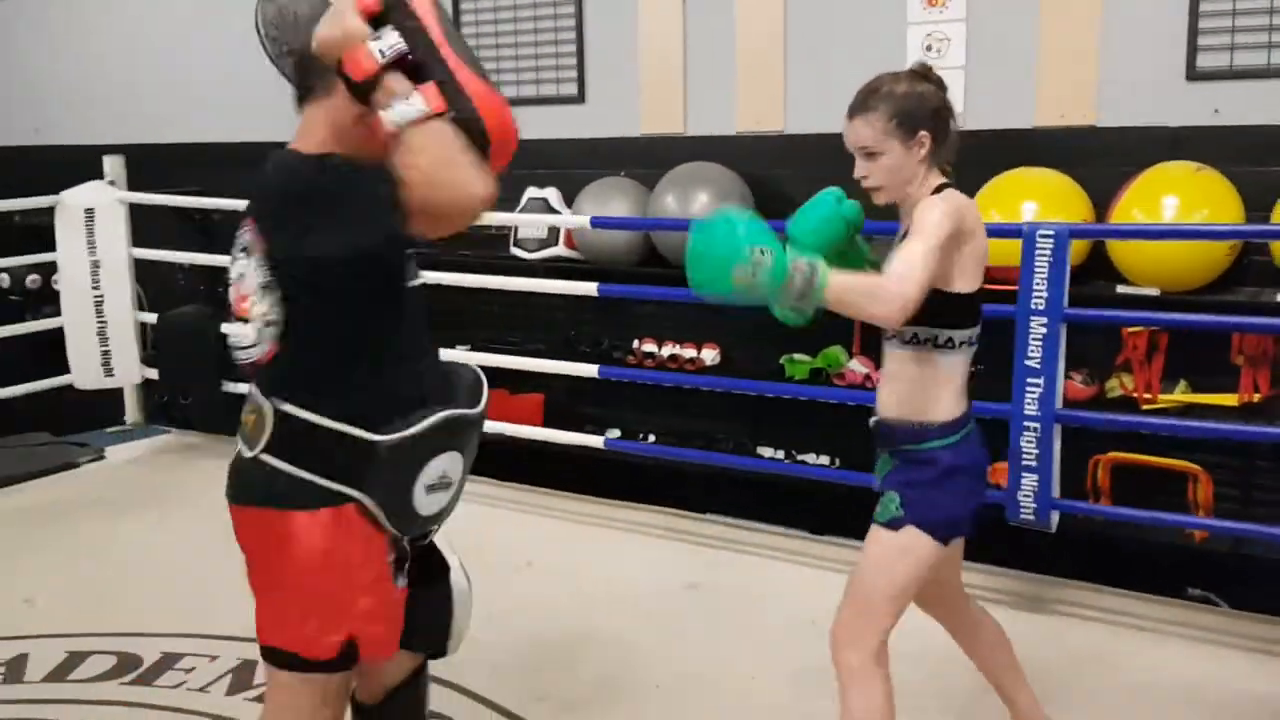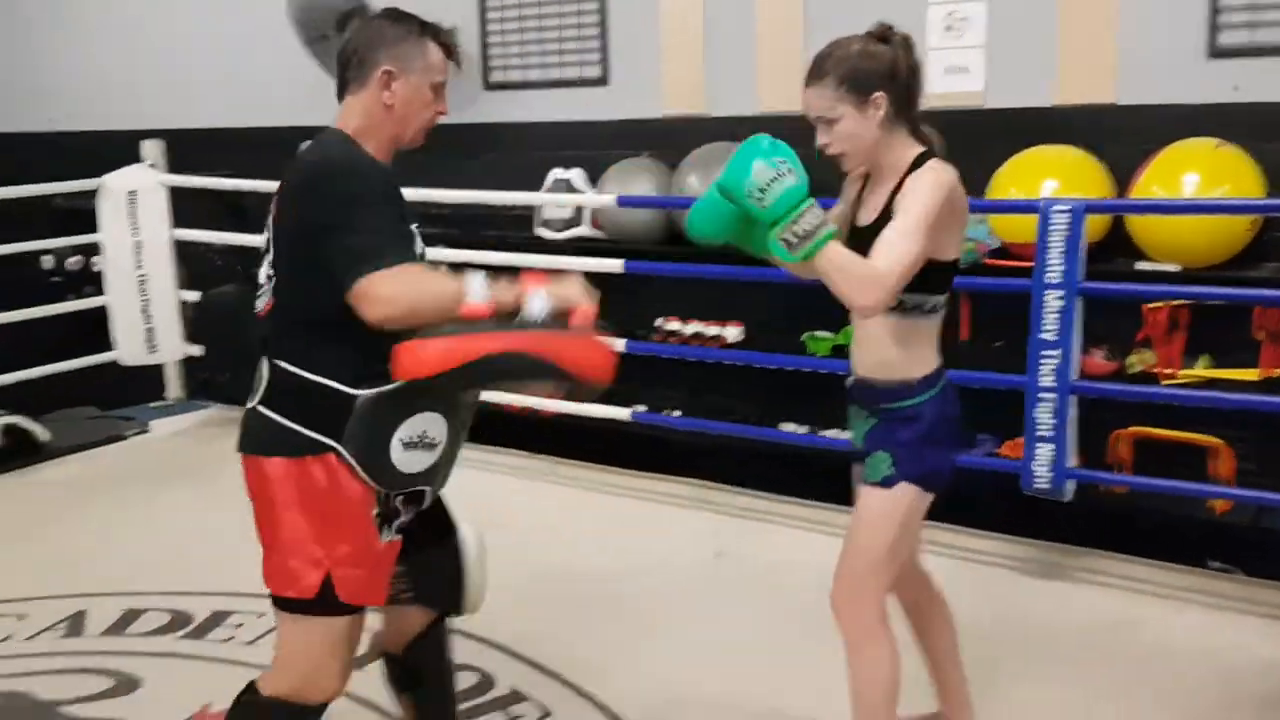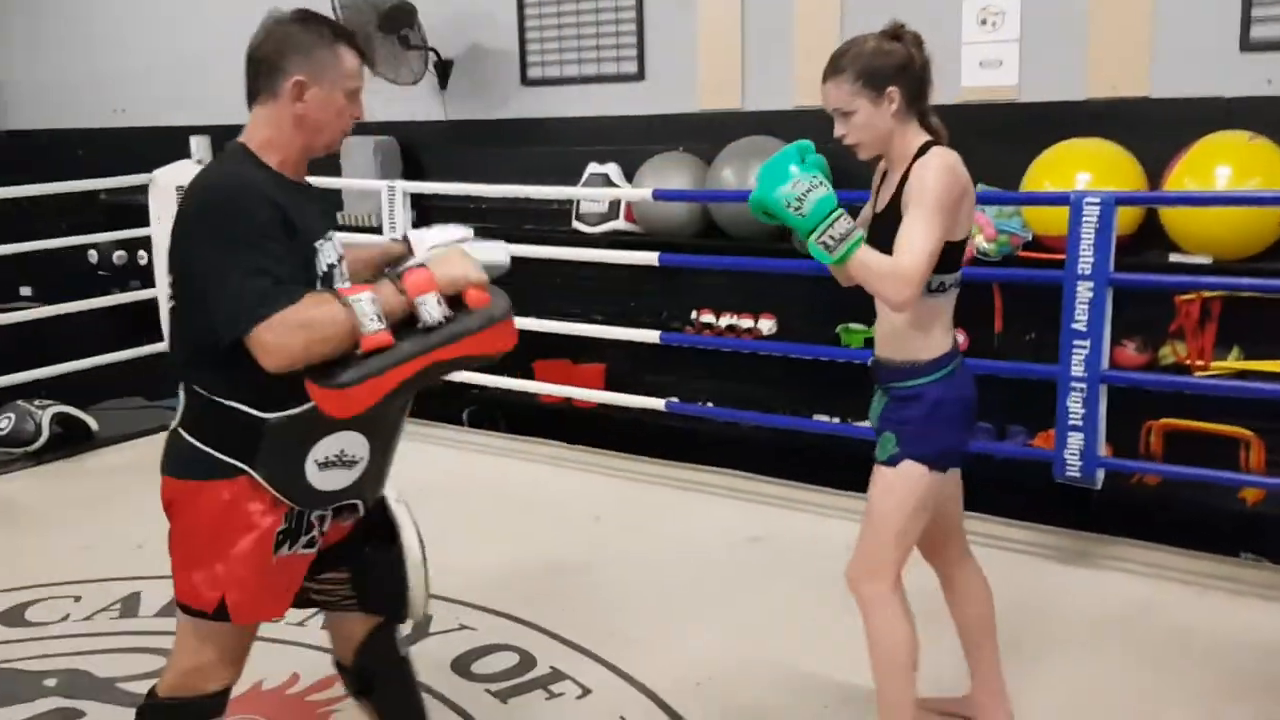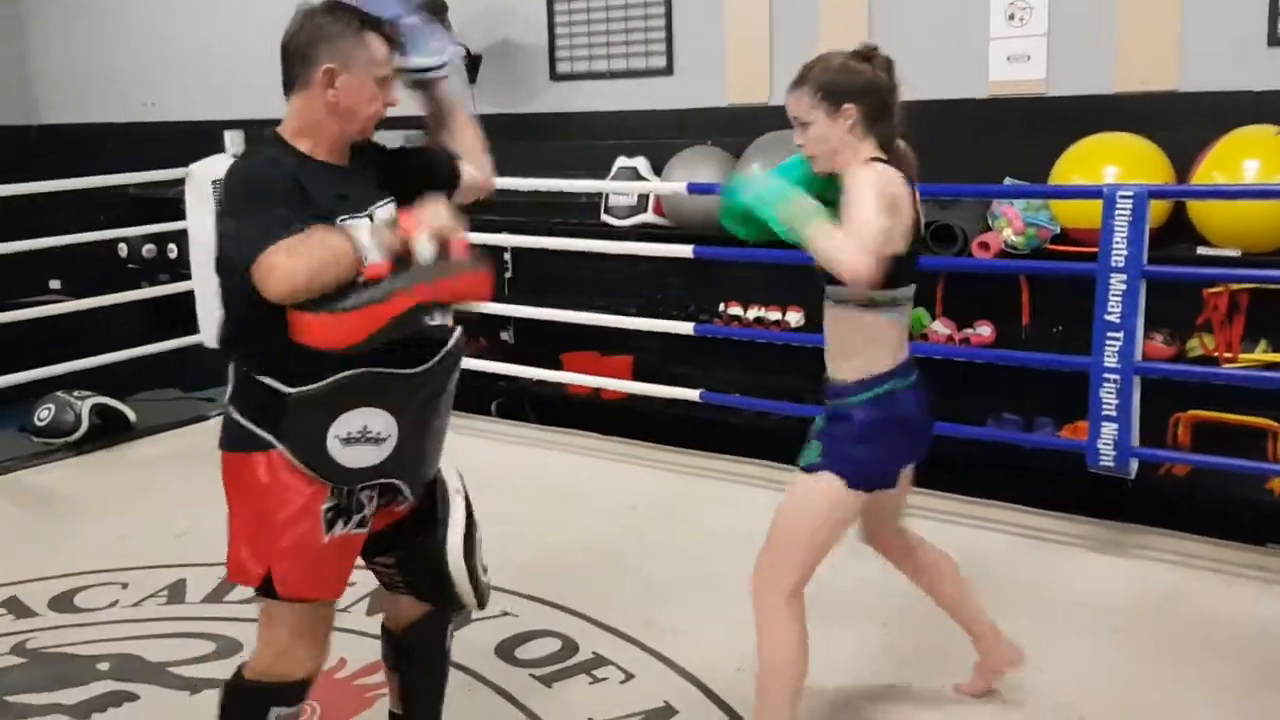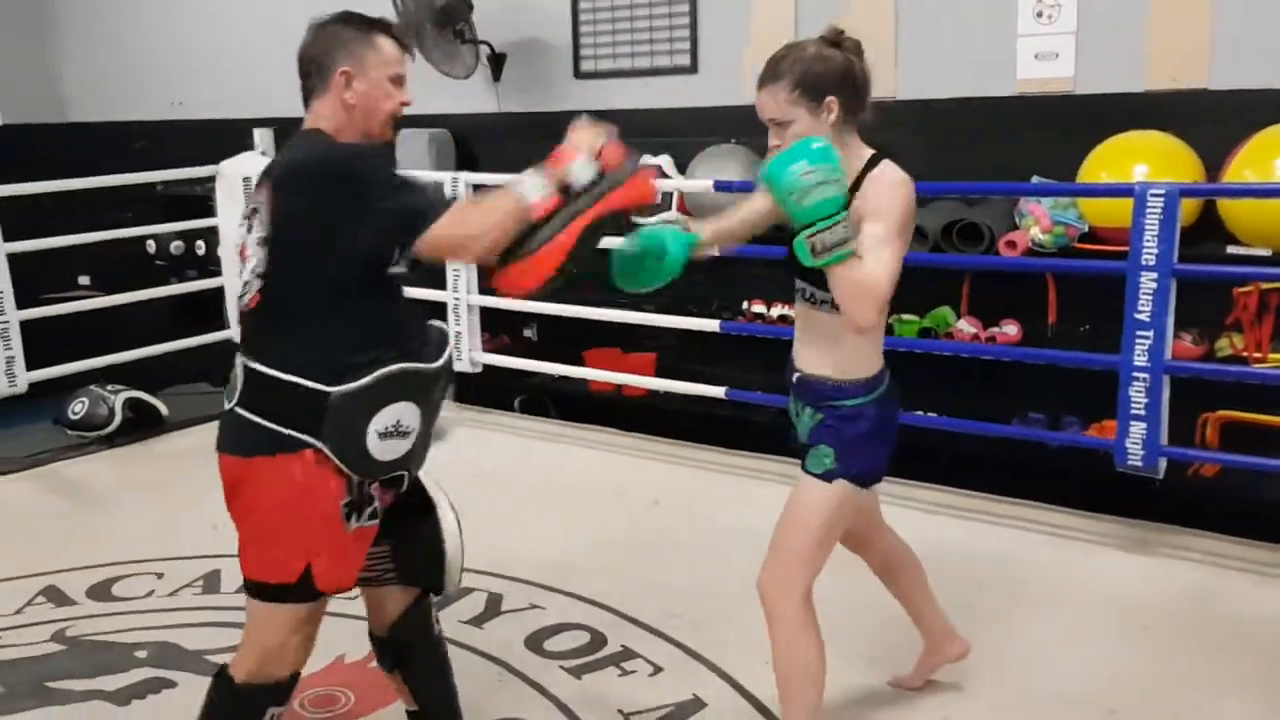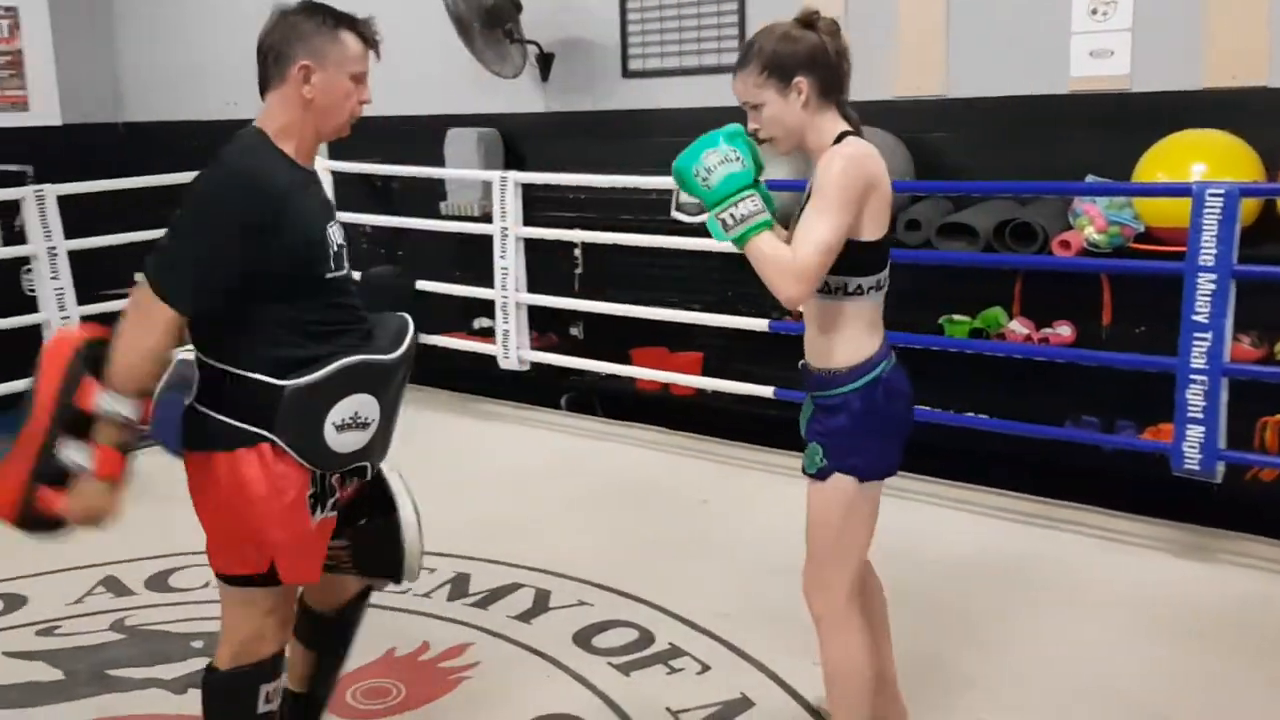
dt=0.4s
person 1, frame 1
left shoulder: (302, 188)
right shoulder: (311, 186)
right elbow: (458, 194)
right wrist: (391, 73)
left hip: (339, 486)
right hip: (321, 499)
left knee: (397, 654)
person 1, frame 2
left shoulder: (339, 172)
right shoulder: (344, 174)
right elbow: (387, 296)
right wrist: (526, 293)
left hip: (363, 447)
right hip: (316, 453)
left knee: (414, 607)
person 1, frame 3
left shoulder: (287, 185)
right shoulder: (229, 198)
right elbow: (283, 342)
left wrist: (401, 257)
right wrist: (414, 283)
left hip: (316, 466)
right hip: (239, 474)
left knee: (367, 615)
person 1, frame 4
left shoulder: (372, 159)
right shoulder: (261, 177)
left elbow: (470, 176)
right elbow: (283, 277)
left wrist: (433, 82)
right wrist: (406, 229)
left hip: (386, 436)
right hip: (296, 447)
left knee: (422, 596)
right knee: (294, 654)
person 1, frame 5
left shoulder: (304, 172)
right shoulder: (333, 171)
right elbow: (461, 238)
left wrist: (402, 386)
right wrist: (564, 170)
left hip: (340, 440)
right hip: (295, 447)
left knee: (400, 582)
right knee: (277, 645)
person 1, frame 6
left shoulder: (290, 174)
right shoulder: (243, 182)
right elbow: (155, 313)
right wrist: (104, 458)
left hip: (310, 439)
right hip: (257, 444)
left knee: (344, 579)
right knee: (258, 625)
person 2, frame 1
left shoulder: (949, 215)
right shoulder: (918, 214)
left elbow: (887, 304)
right elbow: (879, 308)
left wrist: (775, 262)
left hip: (936, 460)
right hip: (904, 449)
left knee: (856, 641)
right knee: (945, 598)
person 2, frame 2
left shoulder: (935, 185)
right shoulder: (864, 178)
left elbow: (870, 291)
right elbow: (810, 264)
left wrist: (789, 208)
right wrist: (758, 223)
left hip: (910, 416)
right hip: (875, 406)
left knee: (855, 600)
right knee: (900, 574)
person 2, frame 3
left shoulder: (938, 169)
right shoulder: (891, 170)
left elbow: (899, 287)
right elbow: (851, 273)
left wrist: (820, 216)
right wrist: (806, 215)
left hip: (926, 394)
right hip: (913, 389)
left knee: (872, 574)
right knee: (944, 548)
person 2, frame 4
left shoulder: (870, 178)
right shoulder: (880, 183)
left elbow: (858, 267)
left wrist: (790, 213)
right wrist: (798, 197)
left hip: (865, 412)
right hip: (891, 399)
left knee: (773, 584)
right knee: (890, 539)
right ankle: (996, 651)
person 2, frame 5
left shoulder: (887, 185)
right shoulder: (810, 174)
left elbow: (865, 310)
right elbow: (728, 223)
left wrist: (807, 217)
right wrist: (674, 238)
left hip: (851, 414)
right hip: (815, 399)
left knee: (781, 587)
right knee: (864, 531)
right ankle: (941, 638)
person 2, frame 6
left shoulder: (848, 160)
right shoulder: (837, 160)
left elbow: (794, 283)
right elbow: (798, 264)
left wrist: (731, 199)
right wrist: (751, 196)
left hip: (853, 400)
right hip: (854, 390)
left knee: (830, 593)
right knee: (842, 561)
